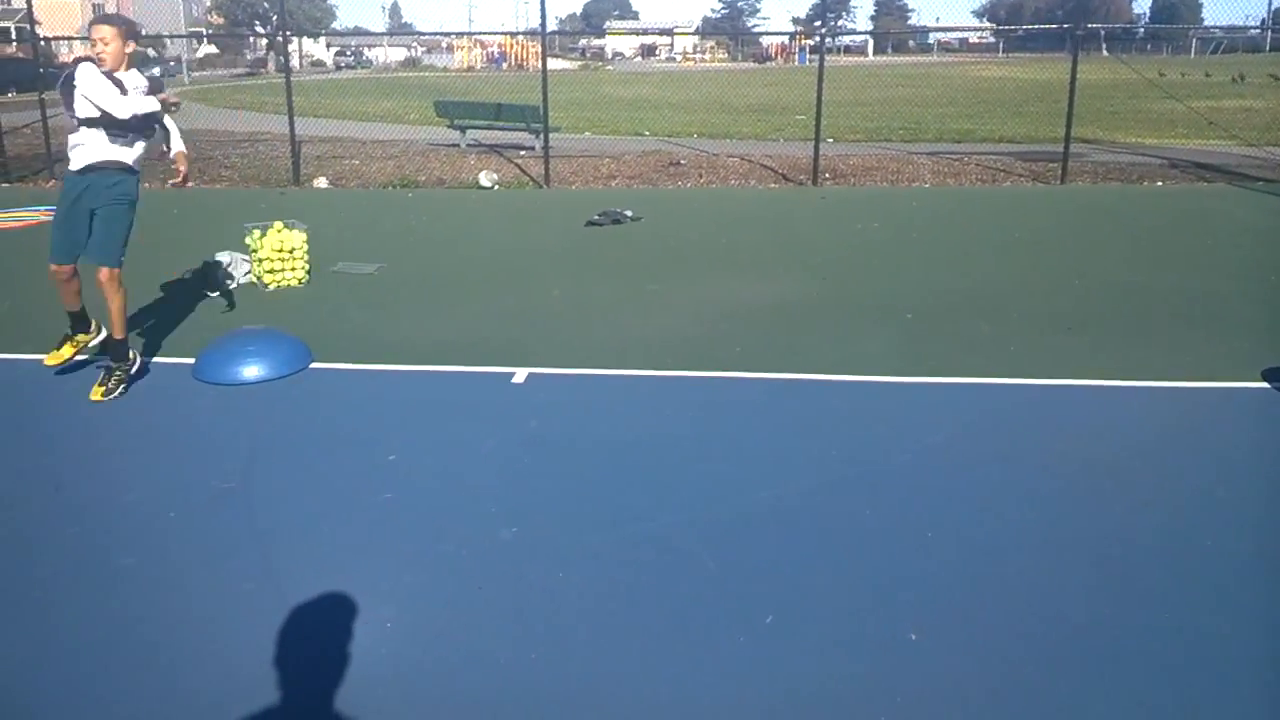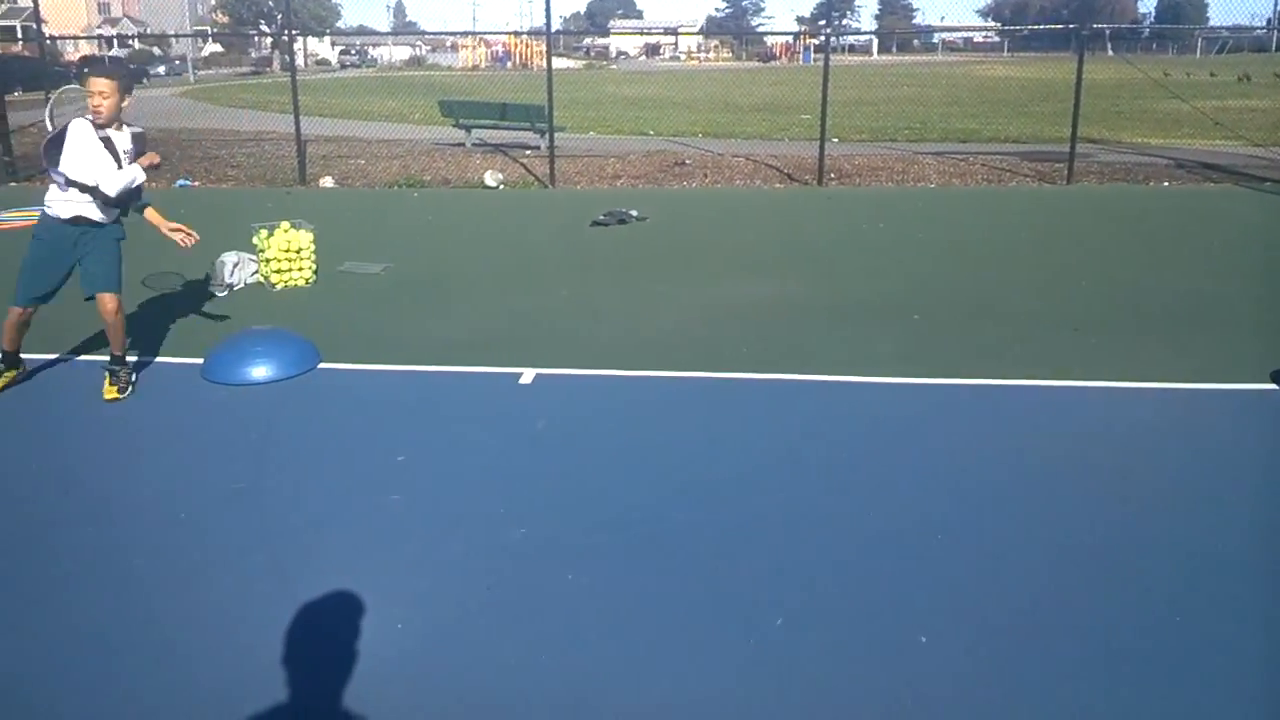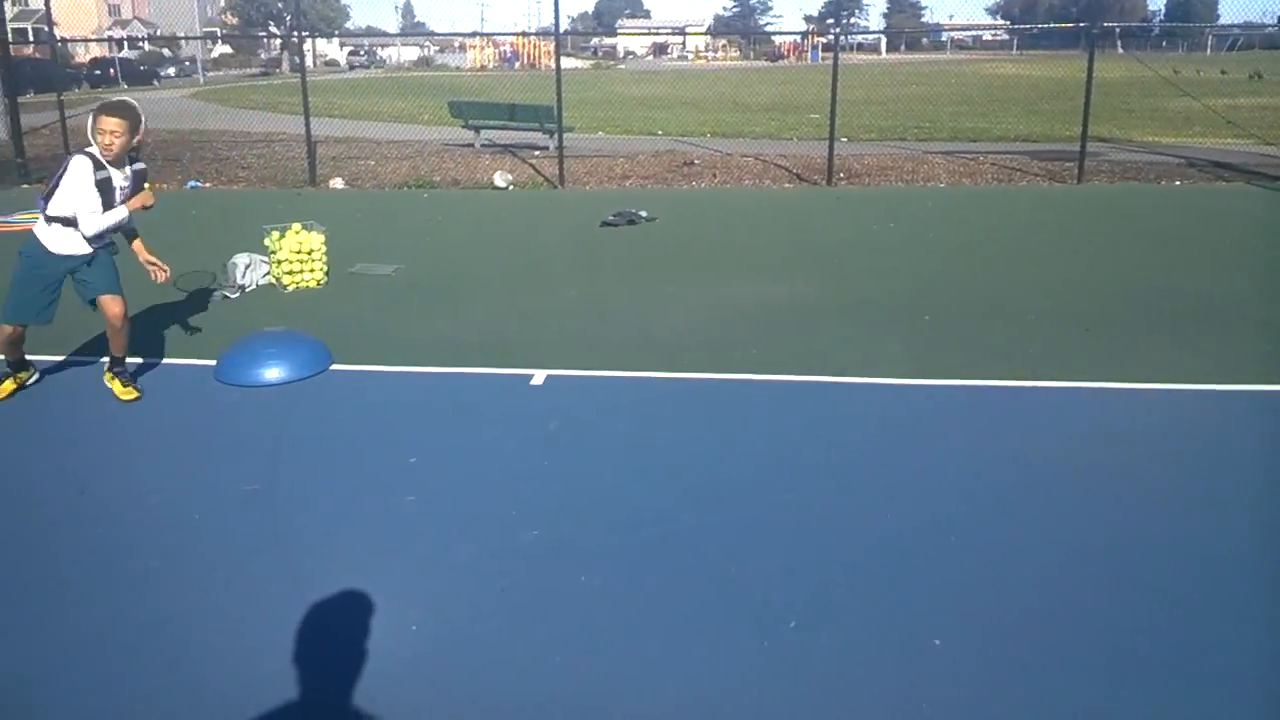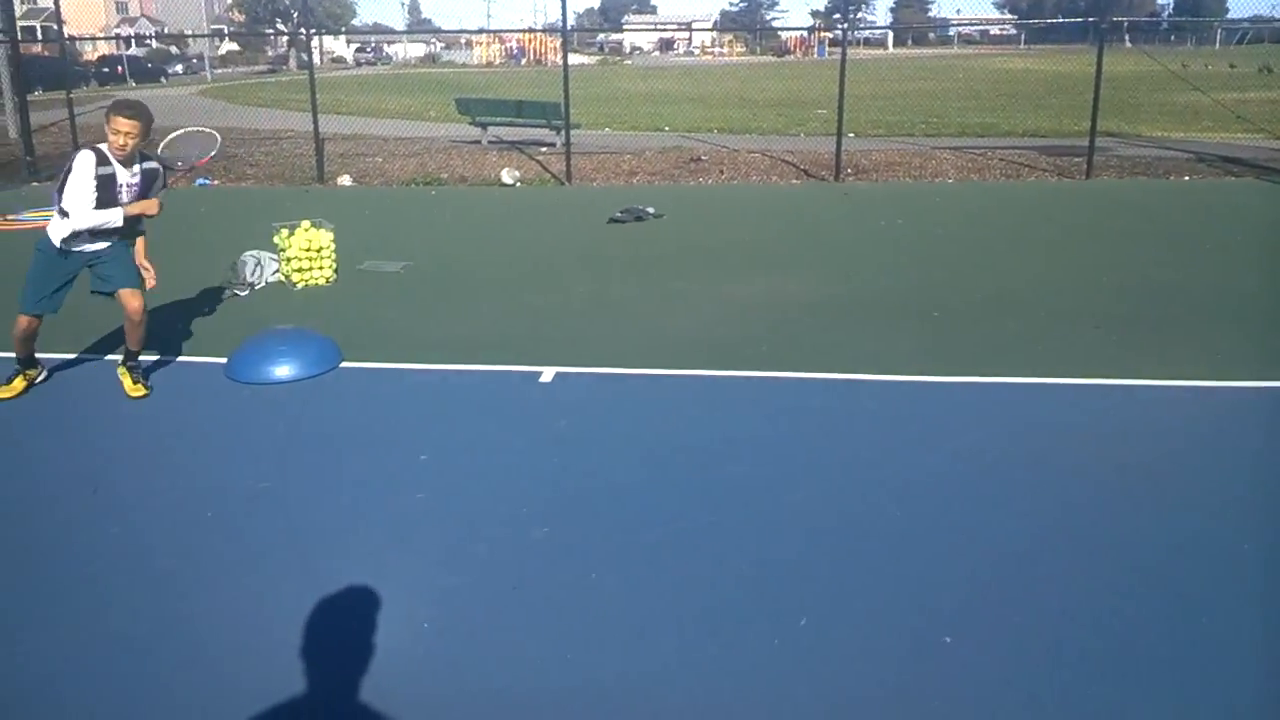
dt=0.1s
person 1, frame 1
left shoulder: (144, 89)
right shoulder: (86, 73)
left elbow: (165, 127)
right elbow: (122, 107)
left wrist: (180, 155)
right wrist: (161, 103)
left hip: (119, 183)
right hip: (81, 179)
left knee: (107, 273)
right knee: (61, 267)
left ankle: (120, 358)
right ankle: (83, 329)
person 1, frame 2
left shoulder: (130, 138)
right shoulder: (80, 131)
right elbow: (112, 186)
left wrist: (163, 225)
right wrist: (143, 164)
left hip: (102, 228)
right hip: (60, 226)
left knee: (109, 304)
left ankle: (118, 367)
person 1, frame 3
left shoulder: (133, 169)
right shoulder: (82, 165)
right elbow: (92, 226)
left wrist: (141, 252)
right wrist: (135, 202)
left hip: (93, 251)
right hip: (47, 251)
left knee: (115, 312)
left ankle: (118, 370)
person 1, frame 4
left shoulder: (152, 170)
right shoulder: (88, 160)
right elbow: (78, 220)
left wrist: (139, 252)
right wrist: (134, 208)
left hip: (110, 244)
right hip: (63, 245)
left knee: (135, 306)
right knee: (27, 321)
left ankle: (130, 365)
right ankle: (28, 368)
